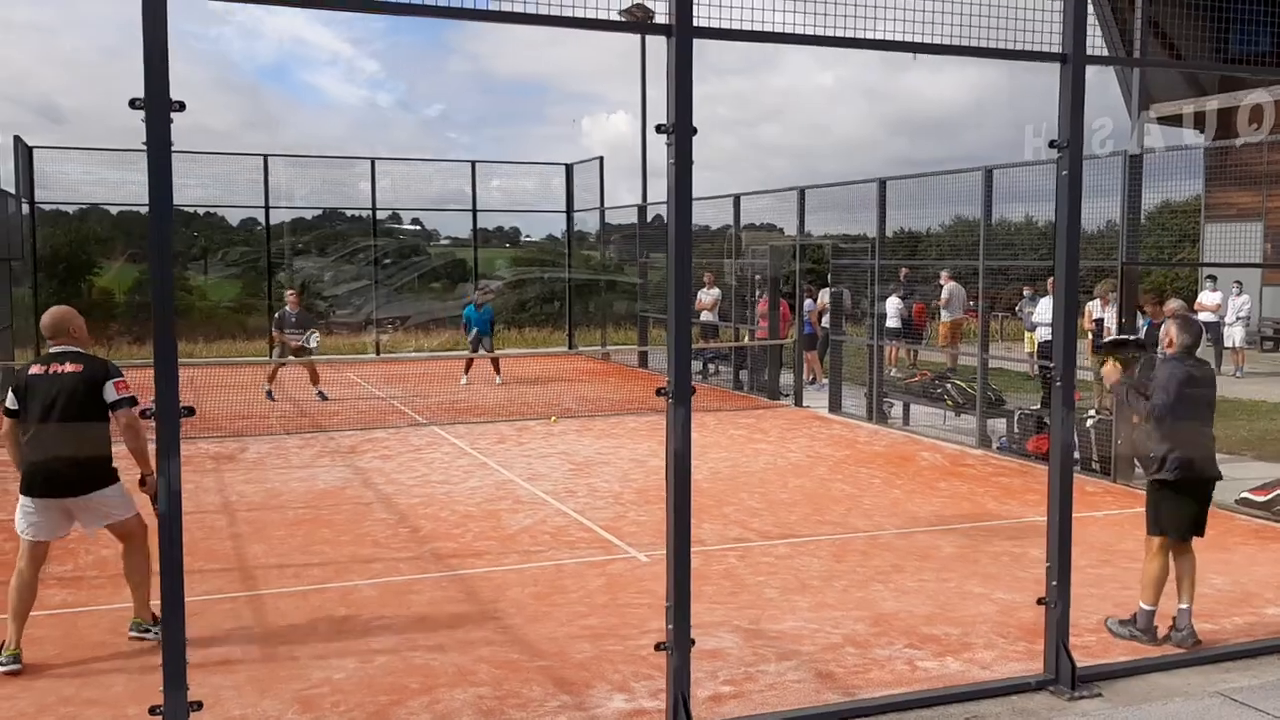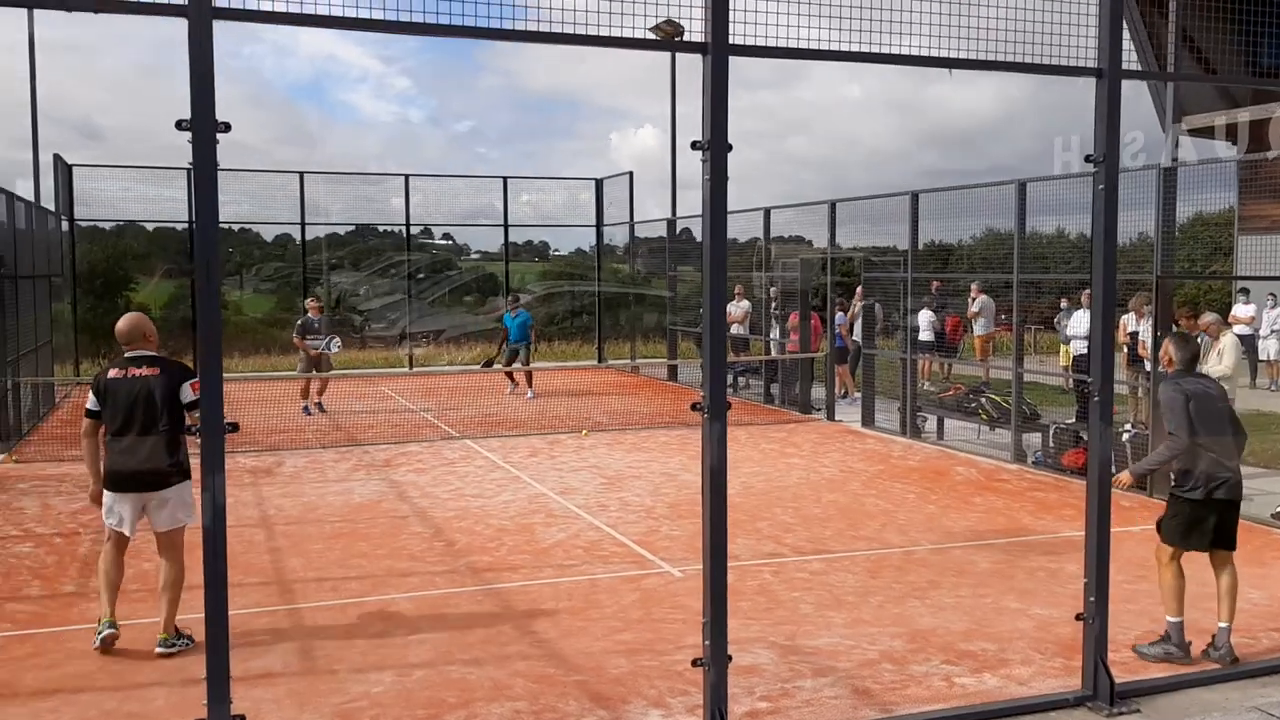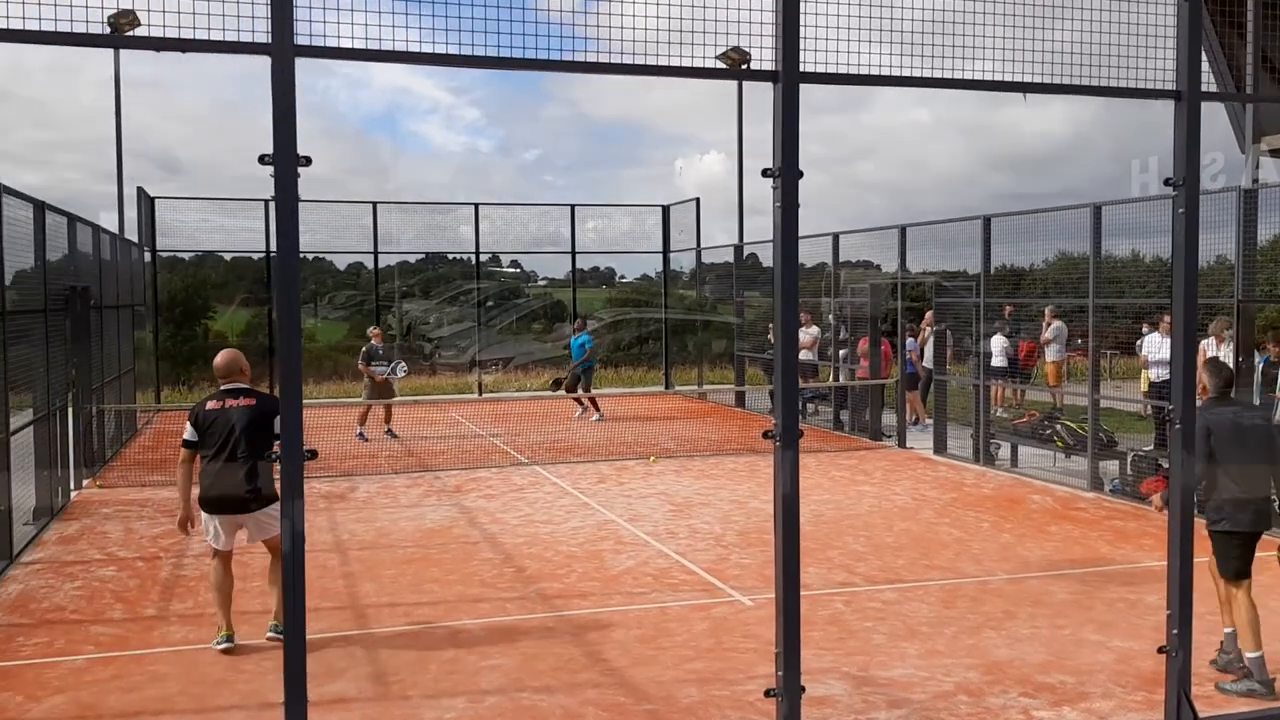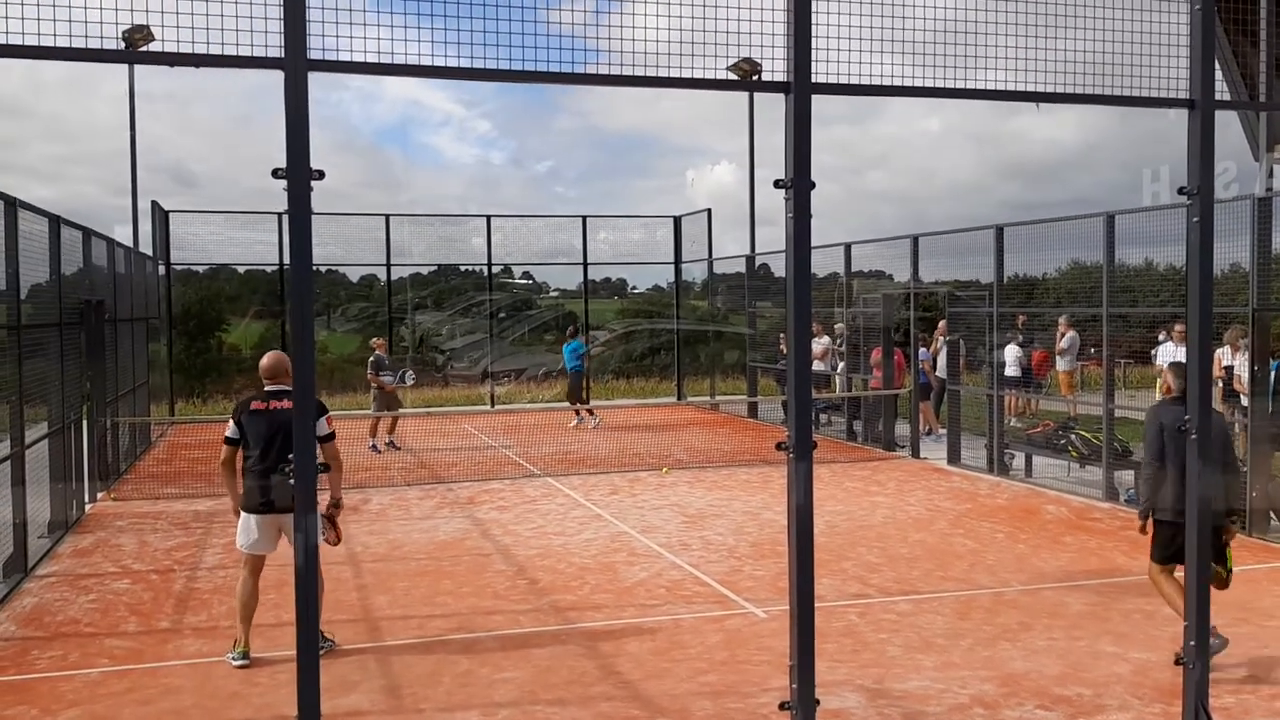
dt=0.4s
person 1, frame 1
right shoulder: (102, 371)
right elbow: (130, 425)
right wrist: (148, 472)
left hip: (39, 482)
right hip: (92, 480)
right knee: (136, 535)
right ankle: (142, 619)
person 1, frame 2
left shoulder: (103, 378)
right shoulder: (178, 373)
left elbow: (88, 433)
right elbow: (200, 424)
left wrist: (96, 480)
left hip: (119, 479)
right hip: (167, 477)
left knee: (113, 547)
right knee: (170, 553)
left ankle: (107, 620)
right ankle: (168, 632)
person 1, frame 3
left shoulder: (201, 409)
right shoulder: (269, 404)
left elbow: (185, 461)
left wrist: (184, 506)
left hip: (214, 500)
right hip: (256, 498)
left knee: (220, 559)
right knee: (279, 551)
left ankle: (225, 631)
right ankle: (278, 621)
person 1, frame 4
left shoulder: (244, 408)
right shoulder: (312, 407)
left elbow: (226, 460)
right elbow: (332, 456)
left wrist: (235, 498)
right wrist: (336, 496)
left hip: (256, 503)
right hip: (298, 501)
left knee: (250, 571)
left ankle: (242, 646)
right ankle: (313, 637)
person 2, frame 1
left shoulder: (1171, 367)
right shoulder: (1204, 371)
left elbow: (1154, 414)
left wrist: (1118, 385)
right wrist: (1129, 384)
left hip: (1173, 469)
right hip: (1202, 469)
left knee: (1157, 546)
right knee: (1182, 545)
left ankle: (1143, 624)
right ankle: (1183, 626)
person 2, frame 2
left shoulder: (1172, 387)
right shoulder: (1213, 387)
left elbow: (1178, 441)
right elbow: (1239, 435)
left wrist: (1137, 471)
left hip: (1195, 486)
right hip: (1227, 485)
left knee: (1167, 555)
right knee: (1223, 561)
left ankle: (1175, 641)
right ankle: (1222, 644)
person 2, frame 3
left shoulder: (1203, 417)
left elbow: (1198, 473)
left wrist: (1166, 497)
left hip: (1227, 512)
left knee: (1236, 589)
right knee: (1220, 569)
right ankle: (1231, 651)
person 2, frame 4
left shoulder: (1159, 413)
right shoulder: (1216, 418)
left elbow: (1152, 466)
right elbow: (1232, 471)
left wrist: (1144, 511)
right wrist: (1232, 517)
left hip: (1176, 509)
right hip: (1214, 511)
left knee: (1159, 572)
left ankle: (1206, 635)
